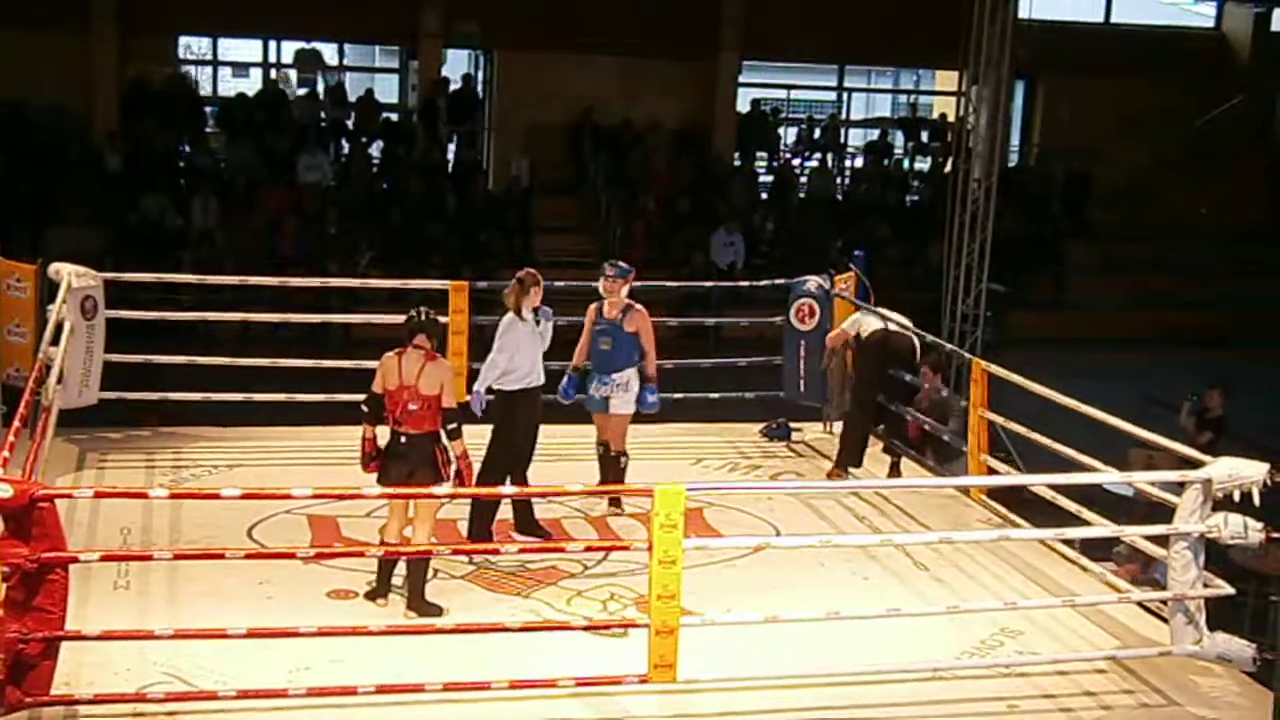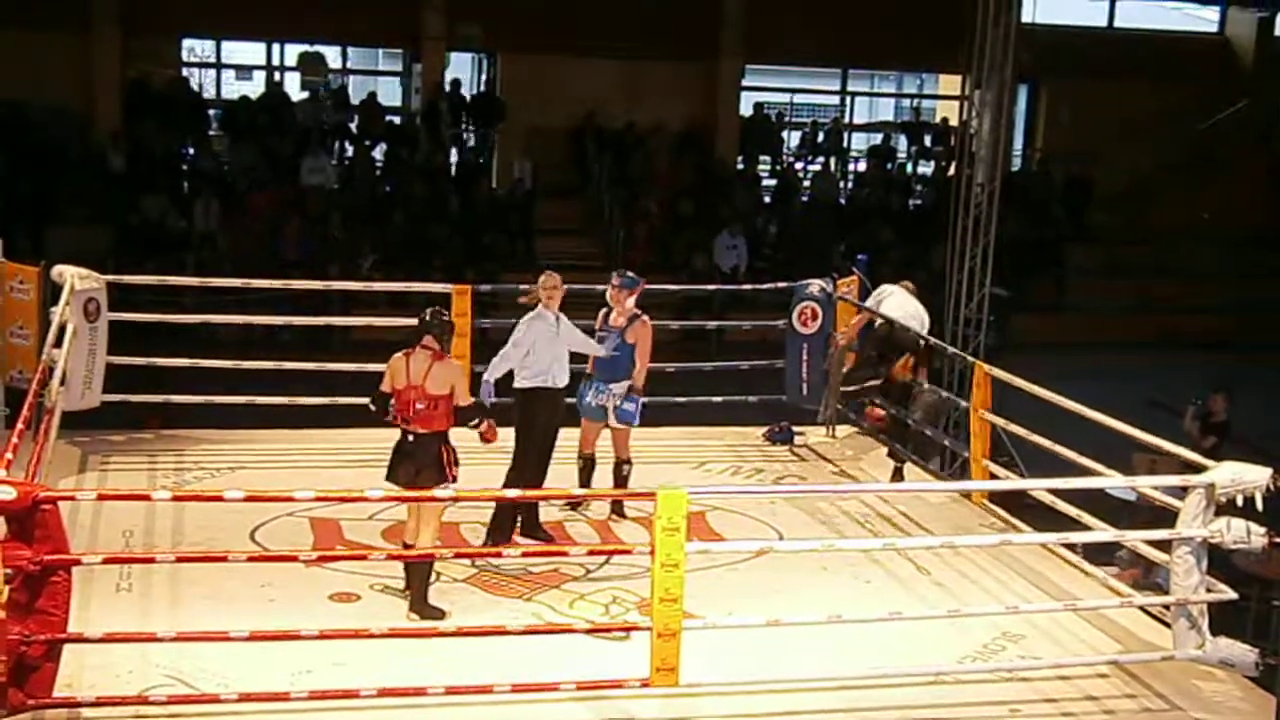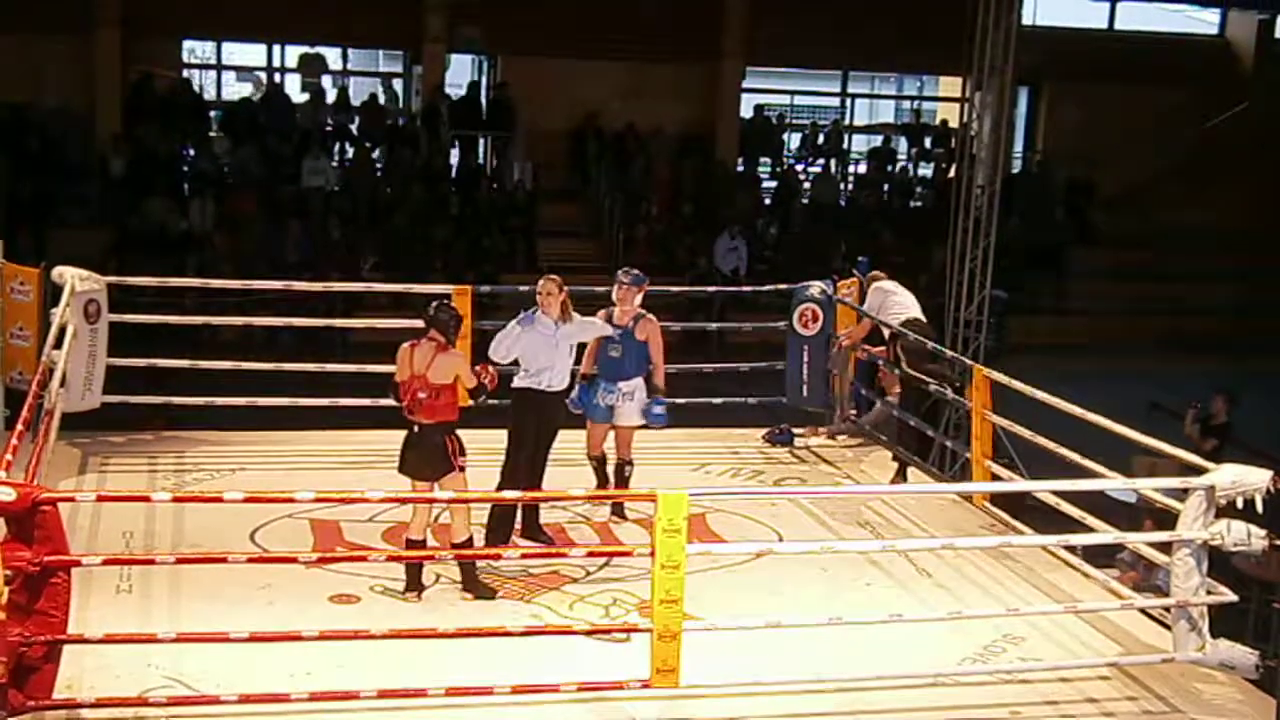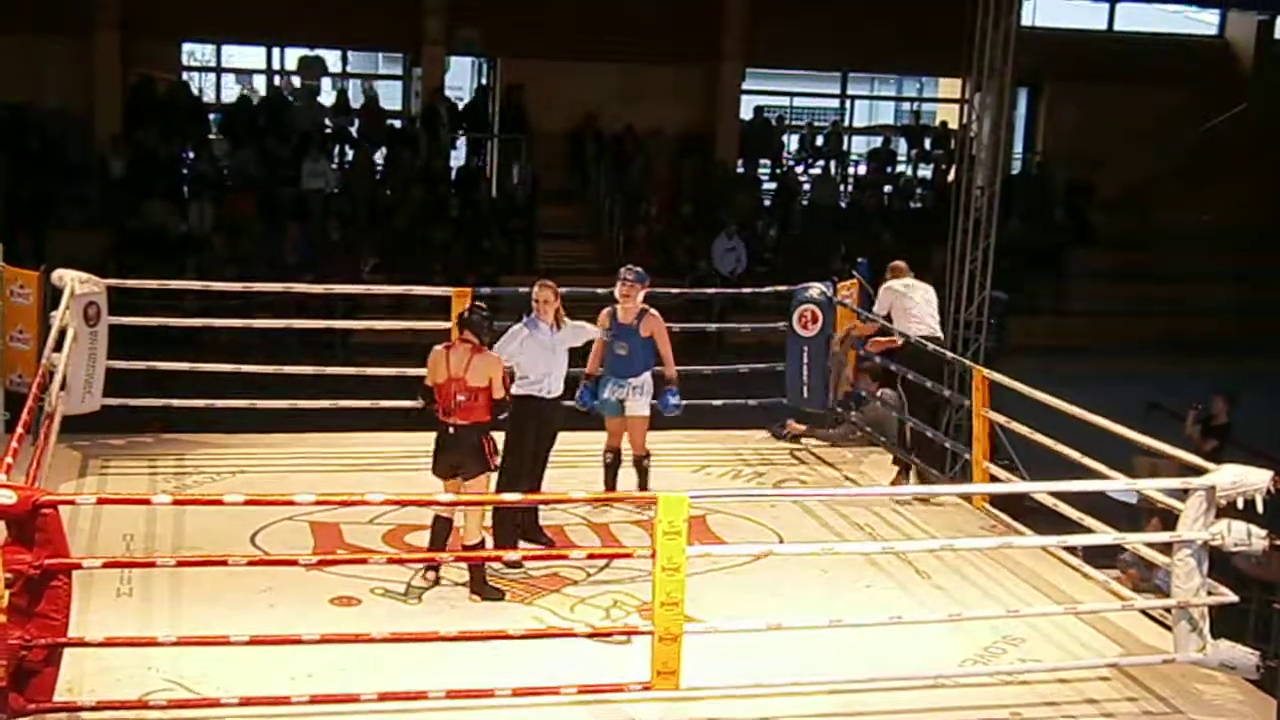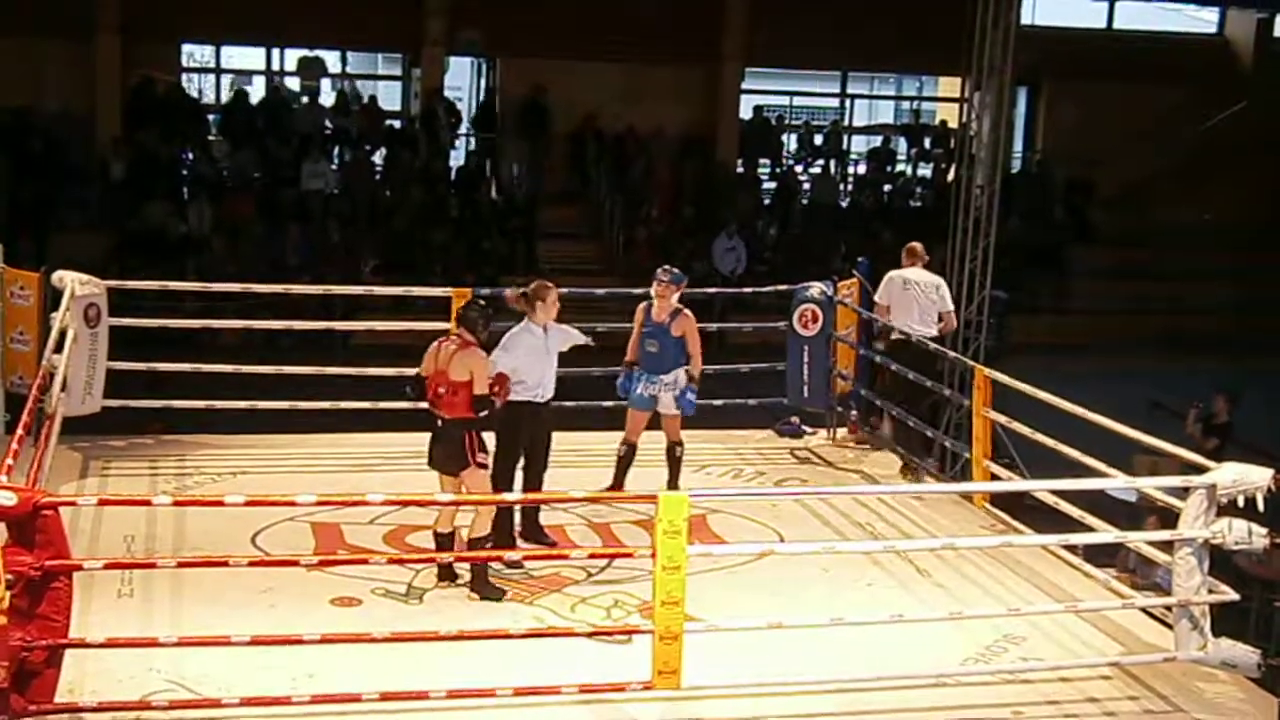
dt=0.5s
person 1, frame 1
left shoulder: (388, 361)
right shoulder: (442, 369)
left elbow: (372, 406)
right elbow: (450, 419)
left wrist: (369, 442)
right wrist: (462, 459)
left hip: (396, 449)
right hip: (426, 451)
left knee: (395, 519)
right knee: (423, 526)
left ankle: (381, 588)
right ankle: (415, 600)
person 1, frame 2
left shoulder: (397, 361)
right shoulder: (452, 369)
left elbow: (378, 405)
right elbow: (468, 413)
right wrist: (487, 427)
left hip: (406, 447)
right hip: (435, 451)
left knee: (414, 518)
right knee: (429, 527)
left ankle: (412, 584)
right ankle: (418, 602)
person 1, frame 3
left shoulder: (405, 351)
right shoulder: (454, 358)
left elbow: (398, 393)
right elbow: (477, 392)
right wrist: (487, 378)
left hip: (415, 439)
right hip: (441, 441)
left knee: (420, 513)
right knee: (460, 514)
left ankle: (412, 585)
right ankle: (470, 582)
person 1, frame 4
left shoulder: (438, 354)
right shoulder: (490, 361)
left elbow: (427, 398)
right elbow: (498, 410)
right wrist: (501, 394)
left hip: (446, 439)
right hip: (475, 443)
left knee: (450, 502)
right knee: (474, 515)
left ankle: (430, 569)
right ankle: (478, 585)
person 1, frame 5
left shoulder: (436, 348)
right shoulder: (476, 357)
left elbow: (419, 389)
right elbow: (482, 408)
right wrist: (499, 394)
left hip: (441, 433)
right hip: (464, 437)
left knee: (449, 505)
right knee: (485, 508)
left ankle: (444, 571)
right ankle: (479, 582)
person 2, frame 1
left shoulder: (529, 321)
right shoulder: (512, 323)
left elbow: (541, 345)
right elbow: (496, 360)
left wrist: (547, 322)
right wrist: (479, 388)
left hip: (530, 397)
right hip: (512, 398)
left knee: (521, 464)
right knee: (496, 466)
left ankle: (525, 520)
right ankle: (479, 533)
person 2, frame 2
left shoulder: (562, 323)
right shoulder: (532, 322)
left elbow: (579, 341)
right elbow: (510, 353)
left wrist: (603, 351)
right wrist: (489, 376)
left hip: (554, 396)
right hip: (532, 396)
left knee: (540, 464)
right knee: (523, 465)
left ankle: (530, 523)
right ankle: (498, 533)
person 2, frame 3
left shoulder: (573, 324)
right shoulder: (528, 325)
left elbow: (595, 326)
right elbow: (498, 354)
left wrist: (614, 331)
right wrist: (518, 326)
left hip: (555, 399)
right hip: (528, 397)
left knee: (537, 464)
right knee: (515, 467)
left ankle: (531, 525)
right ankle: (496, 536)
person 2, frame 4
left shoulder: (565, 329)
right shoulder: (523, 331)
left elbow: (583, 330)
right elbow: (498, 357)
left wrist: (598, 334)
right wrist: (522, 333)
left hip: (551, 405)
right hip: (525, 404)
left knee: (535, 469)
right knee: (512, 472)
left ankle: (530, 527)
right ankle: (505, 543)
person 2, frame 5
left shoulder: (553, 332)
right shoulder: (517, 338)
left elbow: (567, 334)
right elbow: (495, 366)
left wrist: (582, 339)
left hip: (541, 409)
right hip: (516, 411)
left knee: (536, 471)
right knee: (504, 477)
left ankle: (531, 527)
right ankle: (502, 544)
person 3, frame 1
left shoulder: (636, 314)
right shoulder: (594, 309)
left elbow: (649, 351)
right elbow: (585, 343)
left wrist: (651, 383)
right wrist: (573, 373)
left hip: (623, 380)
right hip: (598, 378)
left knee: (617, 441)
right knee: (602, 435)
left ankle: (615, 496)
right ankle: (605, 482)
person 3, frame 2
left shoulder: (641, 324)
right shoulder: (604, 315)
left elbow: (642, 364)
left wrist: (631, 395)
right wrist: (587, 381)
left hip: (622, 390)
right hip: (598, 387)
left knee: (621, 450)
right knee: (585, 444)
left ankle: (617, 502)
right ankle: (582, 494)
person 3, frame 3
left shoulder: (647, 323)
right shoulder: (604, 316)
left elbow: (658, 363)
right elbow: (592, 351)
left wrist: (658, 397)
right wrist: (582, 383)
left hip: (629, 389)
right hip: (602, 386)
left knee: (623, 449)
right knee: (593, 446)
left ankle: (618, 504)
right ankle: (603, 484)
person 3, frame 4
left shoulder: (650, 318)
right shoulder: (607, 315)
left elbow: (667, 355)
right elbow: (598, 349)
left wrist: (671, 386)
right wrist: (588, 381)
left hip: (638, 383)
right hip: (612, 382)
left knee: (637, 443)
right knee: (612, 441)
left ankle: (644, 489)
right ankle: (610, 490)
person 3, frame 5
left shoulder: (684, 318)
right shoulder: (643, 310)
left elbow: (695, 355)
left wrist: (692, 386)
right wrist: (627, 370)
left hip: (671, 380)
right hip: (644, 378)
left knee: (672, 435)
right knee: (631, 433)
left ankle: (673, 484)
right ankle: (617, 483)
person 4, frame 1
left shoulder: (867, 313)
right shoulder: (906, 323)
left elbow: (832, 340)
right elbow: (916, 354)
left hip: (876, 342)
right hip: (907, 345)
left knee: (860, 406)
left ankle: (842, 465)
right ankle: (895, 464)
person 4, frame 2
left shoulder: (887, 289)
right shoulder: (923, 311)
left elbow: (861, 320)
left wrist: (846, 339)
left hip: (887, 332)
right hip: (913, 342)
left knee: (854, 380)
right knee: (900, 409)
left ankle: (894, 370)
right ankle: (898, 470)
person 4, frame 3
left shoulder: (878, 287)
right shoulder: (905, 293)
left elbow: (865, 326)
left wrist: (850, 341)
right wrist: (874, 351)
left hip: (908, 333)
right hip: (925, 335)
left knee: (912, 369)
right knee: (911, 407)
right ankle: (902, 469)
person 4, frame 4
left shoulder: (890, 287)
right shoulder: (928, 289)
left elbow: (874, 324)
left wrist: (854, 330)
left hip: (913, 349)
right hip: (936, 347)
left knee: (915, 412)
right knee: (930, 413)
left ankle: (930, 474)
person 4, frame 5
left shoulder: (893, 277)
right shoulder: (938, 282)
left elbow: (880, 314)
right elbow: (951, 324)
left wrist: (892, 326)
left hip: (902, 345)
right hip: (929, 347)
left knee: (900, 406)
right knee: (921, 407)
left ankle: (915, 462)
right ankle: (913, 461)
